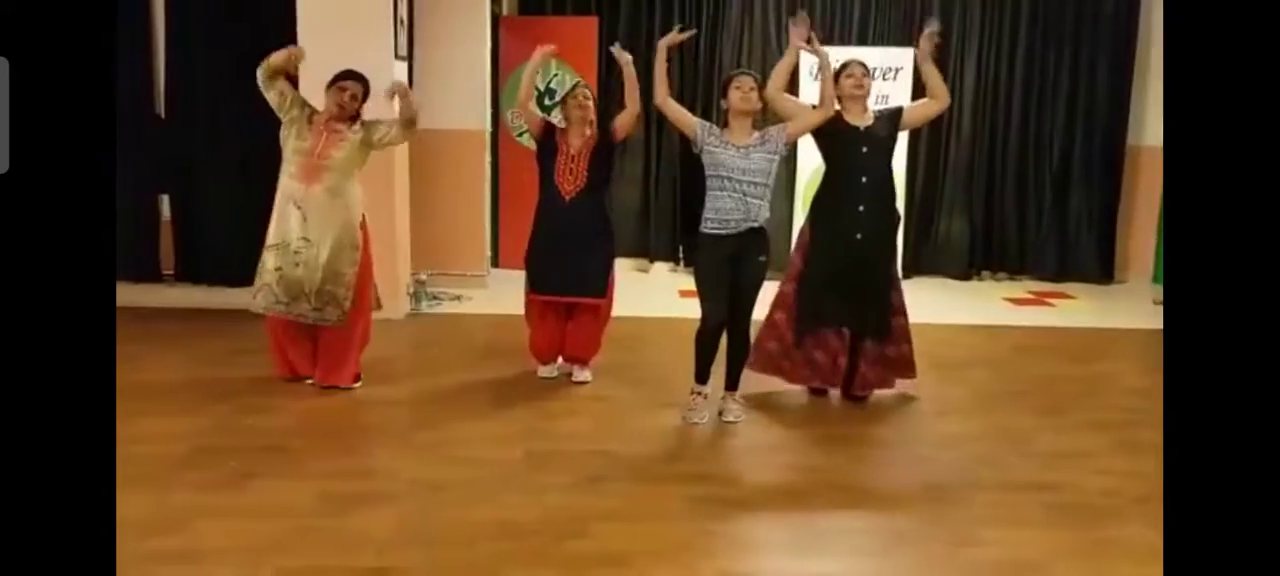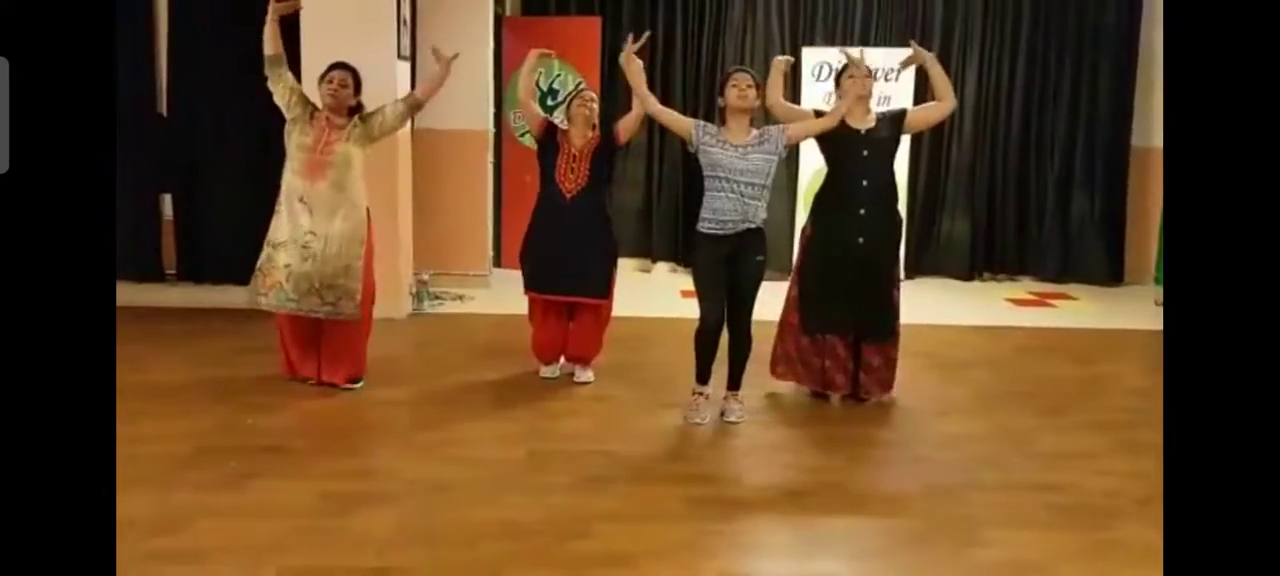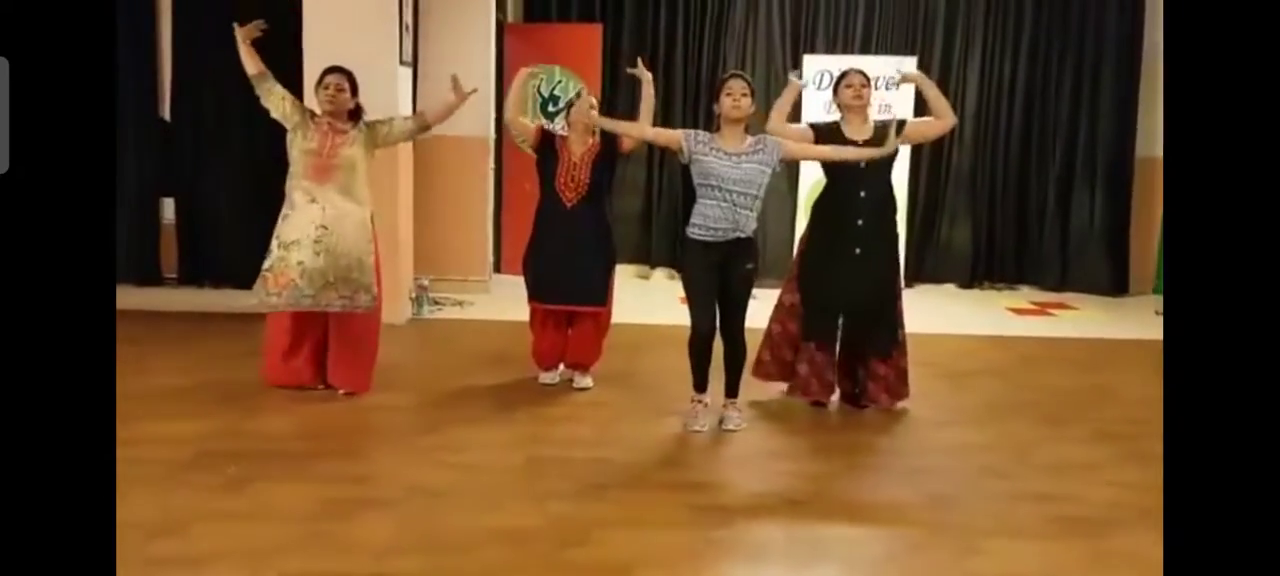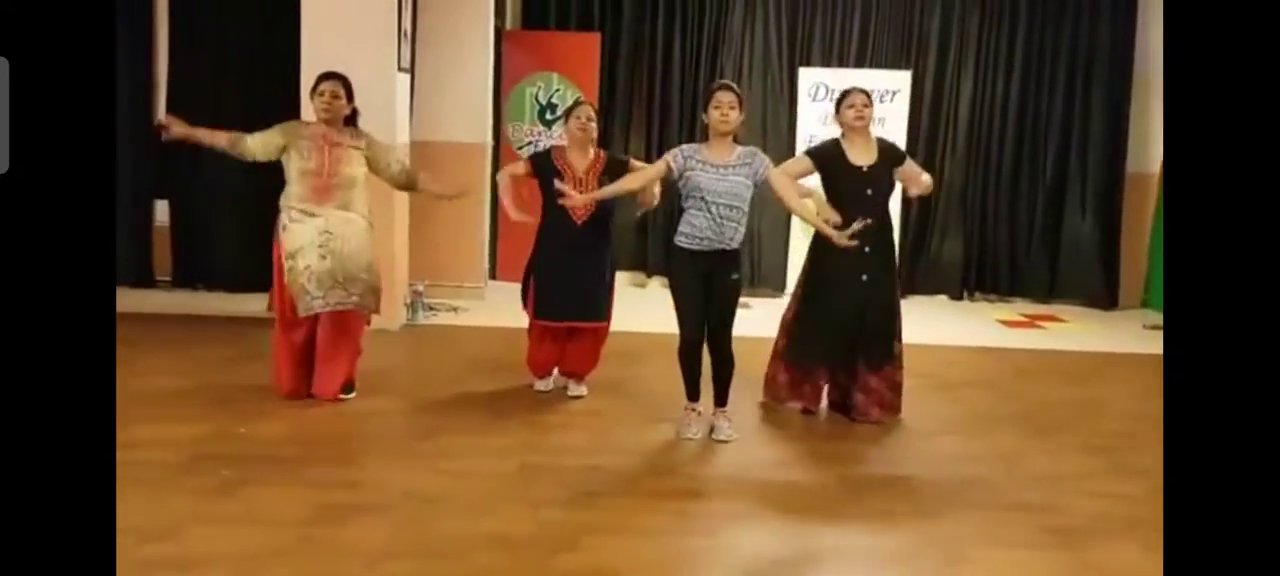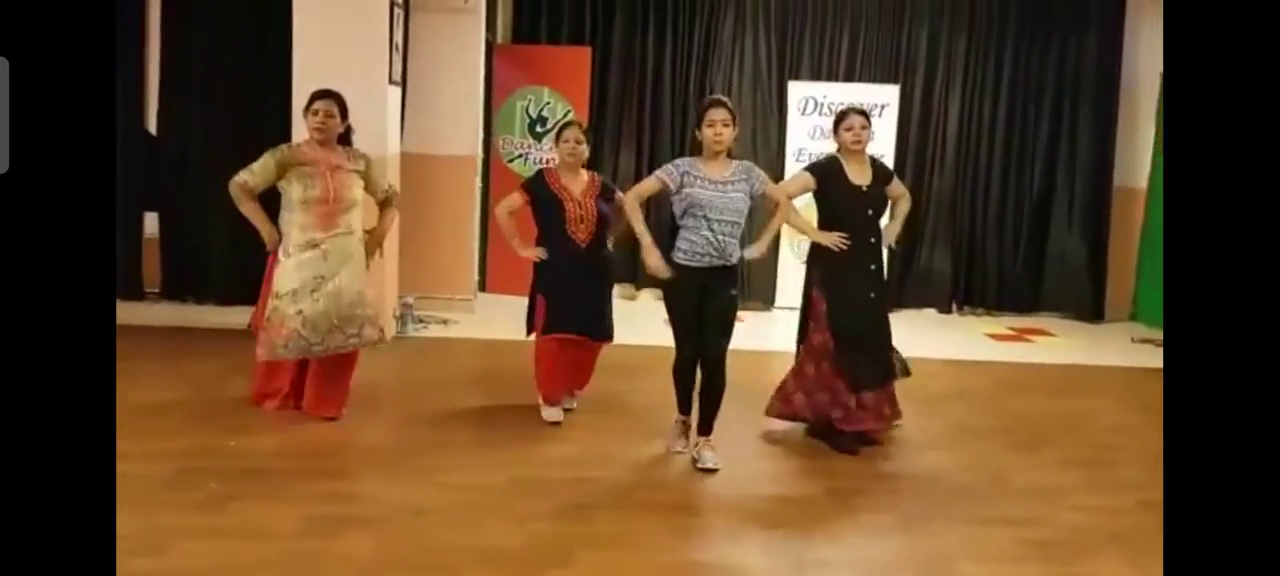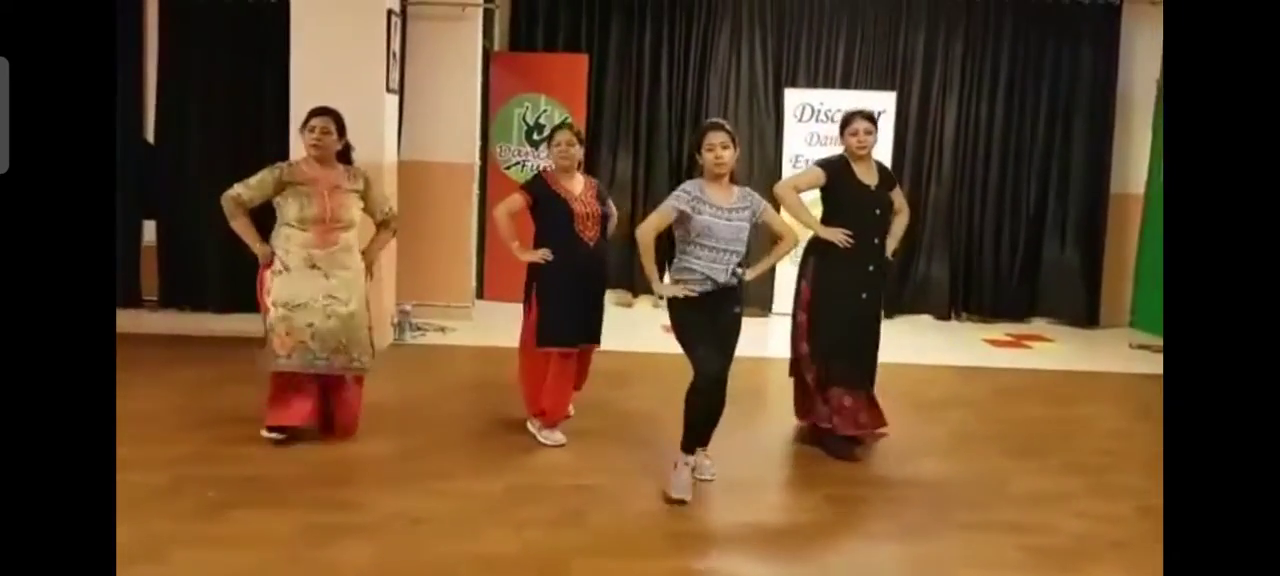
dt=0.4s
person 1, frame 1
left shoulder: (774, 139)
right shoulder: (706, 135)
left elbow: (825, 110)
right elbow: (662, 101)
left wrist: (823, 61)
right wrist: (662, 51)
left hip: (753, 242)
right hip: (713, 240)
left knee: (740, 321)
right knee: (714, 318)
left ankle: (732, 394)
right ankle: (699, 391)
person 1, frame 2
left shoulder: (773, 138)
right shoulder: (704, 135)
left elbow: (827, 122)
right elbow: (653, 107)
right wrist: (630, 67)
left hip: (750, 241)
right hip: (710, 239)
left knee: (740, 321)
right knee: (711, 318)
left ankle: (733, 394)
right ankle: (700, 391)
person 1, frame 3
left shoulder: (767, 147)
right shoulder: (697, 142)
left elbow: (823, 152)
right elbow: (645, 133)
left wrist: (876, 153)
right wrist: (596, 121)
left hip: (740, 249)
right hip: (700, 246)
left knee: (733, 328)
right knee: (702, 326)
left ankle: (732, 402)
right ankle: (699, 399)
person 1, frame 4
left shoulder: (753, 160)
right shoulder: (687, 154)
left elbow: (790, 195)
right elbow: (642, 177)
left wrist: (828, 231)
right wrist: (590, 196)
left hip: (726, 259)
right hip: (686, 255)
left knee: (720, 337)
right knee: (691, 337)
left ankle: (721, 411)
right ankle: (692, 407)
person 1, frame 5
left shoulder: (747, 173)
right shoulder: (682, 169)
left elbow: (784, 203)
right elbow: (633, 198)
left wrist: (763, 242)
right wrist: (648, 245)
left hip: (724, 276)
right hip: (682, 272)
left knee: (713, 357)
right knee: (687, 353)
left ankle: (703, 439)
right ankle: (683, 421)
person 1, frame 6
left shoulder: (749, 199)
right shoulder: (689, 194)
left elbow: (788, 237)
right elbow: (645, 232)
left wrist: (754, 271)
right wrist: (659, 284)
left hip: (727, 298)
right hip: (690, 296)
left knee: (719, 380)
right knee: (706, 373)
left ankle: (700, 448)
right ankle: (685, 458)
person 2, frame 1
left shoulder: (890, 121)
right shoulder: (824, 122)
left elbow: (940, 101)
right elbow: (773, 96)
left wrist: (924, 57)
right wrist: (792, 53)
left hip: (877, 230)
right hip: (830, 226)
left knee: (871, 304)
right knee: (823, 301)
left ankle: (860, 380)
right ankle: (818, 373)
person 2, frame 2
left shoulder: (893, 122)
right shoulder: (825, 122)
left elbow: (947, 104)
right elbow: (774, 104)
left wrist: (928, 61)
right wrist: (778, 67)
left hip: (879, 230)
right hip: (832, 227)
left knee: (872, 306)
right knee: (826, 304)
left ankle: (861, 380)
right ankle: (822, 379)
person 2, frame 3
left shoulder: (890, 130)
right shoulder: (824, 133)
left elbow: (946, 120)
right elbow: (774, 130)
left wrist: (922, 81)
right wrist: (792, 91)
left hip: (877, 237)
right hip: (830, 234)
left knee: (871, 312)
right knee: (822, 309)
left ankle: (856, 385)
right ankle: (817, 384)
person 2, frame 4
left shoulder: (888, 152)
right shoulder: (827, 153)
left elbow: (922, 179)
right elbow: (779, 176)
left wrist: (923, 185)
left hip: (877, 255)
right hip: (834, 251)
left knee: (872, 330)
right knee: (824, 323)
left ankle: (848, 396)
right ankle: (808, 392)
person 2, frame 5
left shoulder: (879, 170)
right shoulder: (824, 170)
left elbow: (903, 197)
right elbow: (777, 195)
left wrist: (893, 230)
right wrist: (814, 233)
left hip: (870, 271)
right hip: (833, 270)
left knee: (868, 344)
right knee: (839, 345)
left ankle: (859, 419)
right ankle: (833, 423)
person 2, frame 6
left shoulder: (884, 175)
right shoulder: (833, 169)
left elbow: (901, 211)
right elbow: (784, 189)
left wrist: (892, 241)
right wrist: (819, 228)
left hip: (869, 273)
right hip: (831, 268)
left knee: (859, 347)
right knee: (831, 345)
left ankle: (851, 423)
right ankle: (829, 426)
person 3, frame 1
left shoulder: (364, 135)
right shoulder: (299, 118)
left elbow: (406, 126)
right elbow: (267, 77)
left wrist: (404, 96)
right wrist: (291, 53)
left hip: (339, 232)
right hip: (292, 227)
left knee: (339, 304)
right knee: (290, 302)
left ankle: (340, 372)
right ankle: (303, 367)
person 3, frame 2
left shoulder: (364, 128)
right shoulder: (298, 114)
left elbow: (409, 104)
right elbow: (275, 69)
left wrist: (442, 72)
left hip: (343, 225)
right hip: (295, 222)
left knee: (343, 298)
right knee: (295, 297)
left ankle: (343, 371)
right ankle: (307, 367)
person 3, frame 3
left shoulder: (367, 132)
right shoulder: (298, 121)
left elbow: (416, 125)
right elbow: (264, 84)
left wrist: (456, 103)
right wrist: (243, 42)
left hip: (349, 228)
right hip: (300, 227)
left knee: (349, 304)
right knee: (299, 303)
left ankle: (346, 376)
right ankle: (304, 372)
person 3, frame 4
left shoulder: (363, 143)
right shoulder: (293, 134)
left elbow: (401, 174)
right elbow: (241, 143)
left wrist: (438, 191)
right wrist: (189, 132)
left hip: (347, 236)
right hip: (300, 236)
left knee: (345, 308)
right knee: (298, 312)
left ankle: (338, 380)
right ankle: (300, 382)
person 3, frame 5
left shoulder: (359, 162)
right shoulder: (285, 157)
left elbow: (389, 198)
right elbow: (240, 185)
left wrist: (380, 232)
right wrist: (266, 229)
left hip: (344, 262)
right hip: (295, 258)
left knee: (339, 332)
right knee: (291, 330)
left ankle: (326, 401)
right ankle: (285, 395)
person 3, frame 6
left shoulder: (358, 180)
right shoulder: (283, 174)
left elbow: (388, 219)
right elbow: (233, 200)
left wrist: (370, 254)
right wrist: (256, 243)
left hip: (342, 277)
right hip: (291, 274)
left knee: (343, 349)
right knee: (292, 343)
left ankle: (335, 419)
right ankle: (286, 417)
person 4, frame 1
left shoulder: (604, 144)
right shoulder: (548, 140)
left elbow: (633, 109)
right elbow: (523, 102)
left wrist: (626, 66)
right wrist: (536, 61)
left hip: (591, 238)
right hip: (551, 236)
left knee: (589, 303)
right knee: (547, 302)
left ankle: (579, 360)
right ankle: (547, 357)
person 4, frame 2
left shoulder: (606, 144)
right shoulder: (550, 139)
left elbow: (639, 111)
right elbow: (525, 100)
right wrist: (533, 61)
left hip: (591, 238)
right hip: (550, 236)
left knee: (590, 303)
right knee: (548, 302)
left ankle: (581, 360)
right ankle: (549, 358)
person 4, frame 3
left shoulder: (607, 149)
right shoulder: (548, 144)
left elbow: (644, 128)
right elbow: (512, 119)
left wrist: (647, 85)
right wrist: (521, 79)
left hip: (592, 243)
right hip: (550, 241)
left knee: (590, 308)
right knee: (548, 306)
left ankle: (581, 366)
right ankle: (548, 363)
person 4, frame 4
left shoulder: (609, 162)
right shoulder: (547, 159)
right elbow: (505, 174)
left wrist: (651, 193)
right wrist: (513, 209)
left hip: (594, 254)
right hip: (553, 252)
left knee: (590, 318)
right knee: (547, 316)
left ankle: (575, 374)
right ankle: (543, 371)
person 4, frame 5
left shoulder: (599, 185)
right shoulder: (541, 182)
right elbow: (502, 210)
left wrist: (607, 239)
right wrist: (521, 247)
left hip: (594, 274)
right hip: (555, 273)
left knee: (588, 339)
right knee: (555, 337)
left ankle: (568, 390)
right ankle: (550, 397)
person 4, frame 6
left shoulder: (594, 187)
right shoulder: (541, 184)
left elbow: (612, 216)
right elbow: (501, 212)
right wrist: (521, 250)
left hip: (589, 279)
right hip: (553, 278)
left knee: (579, 345)
right knee: (550, 347)
left ankle: (561, 400)
right ankle: (543, 417)
